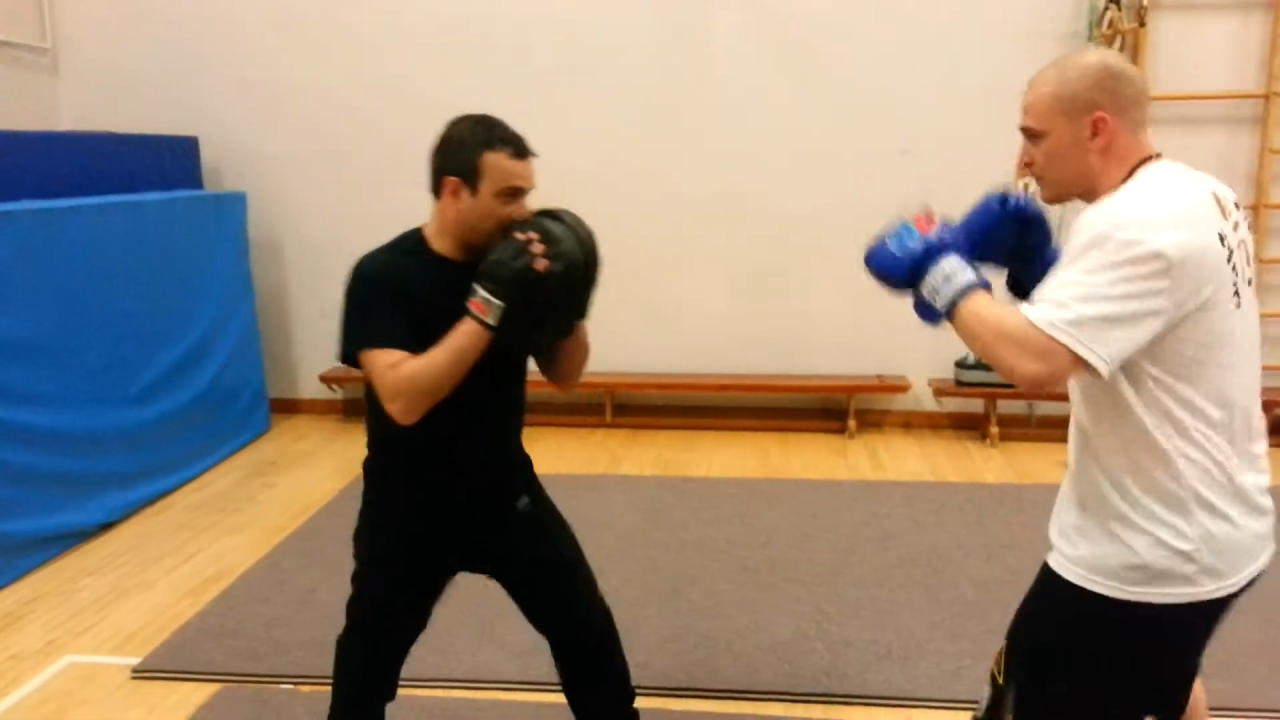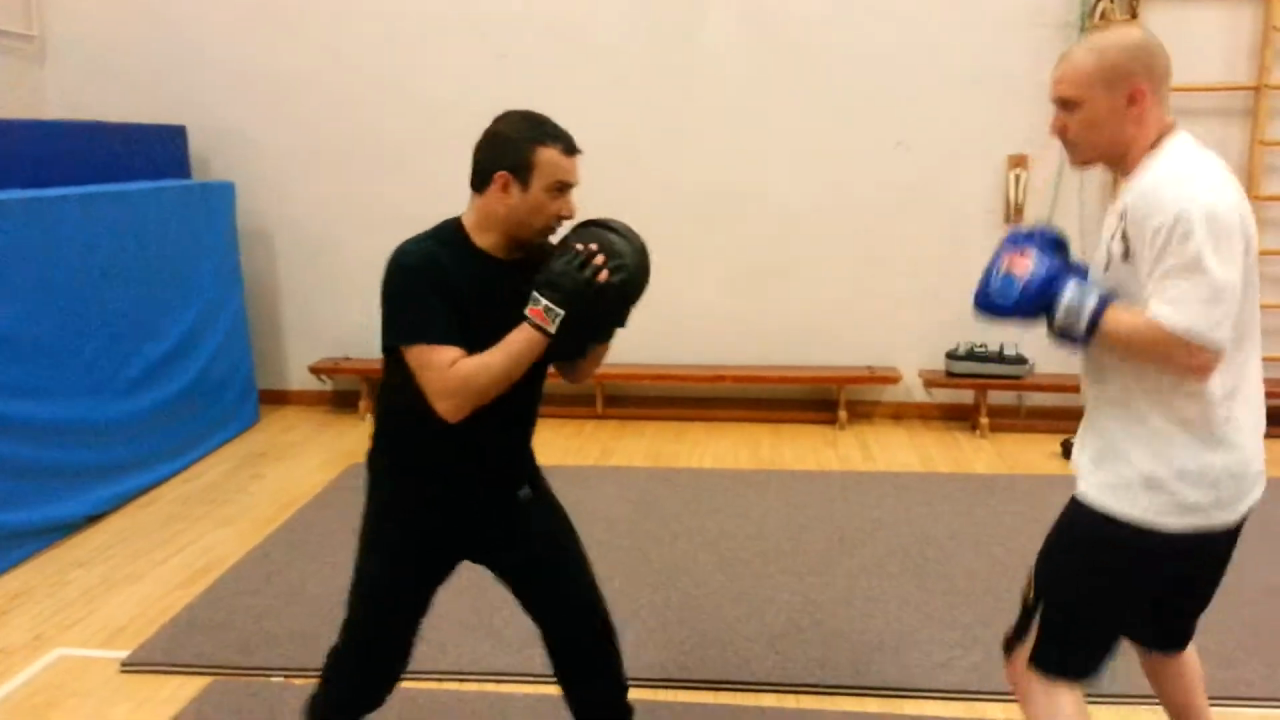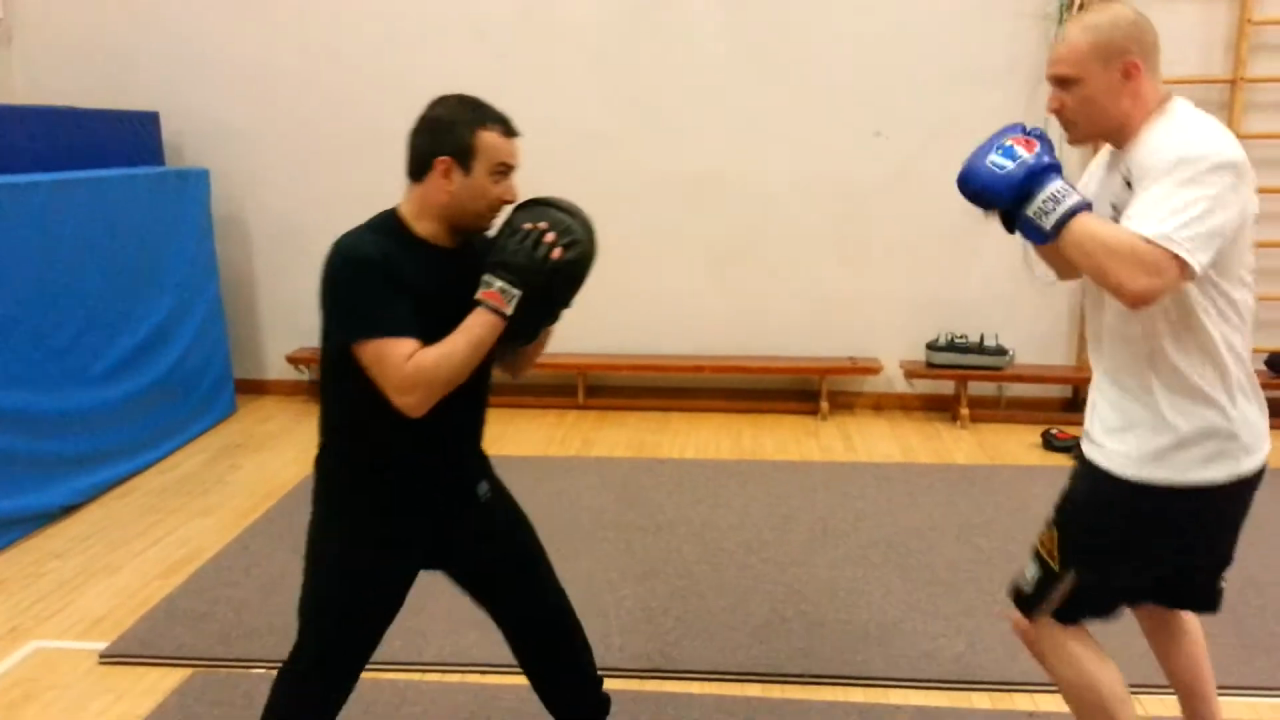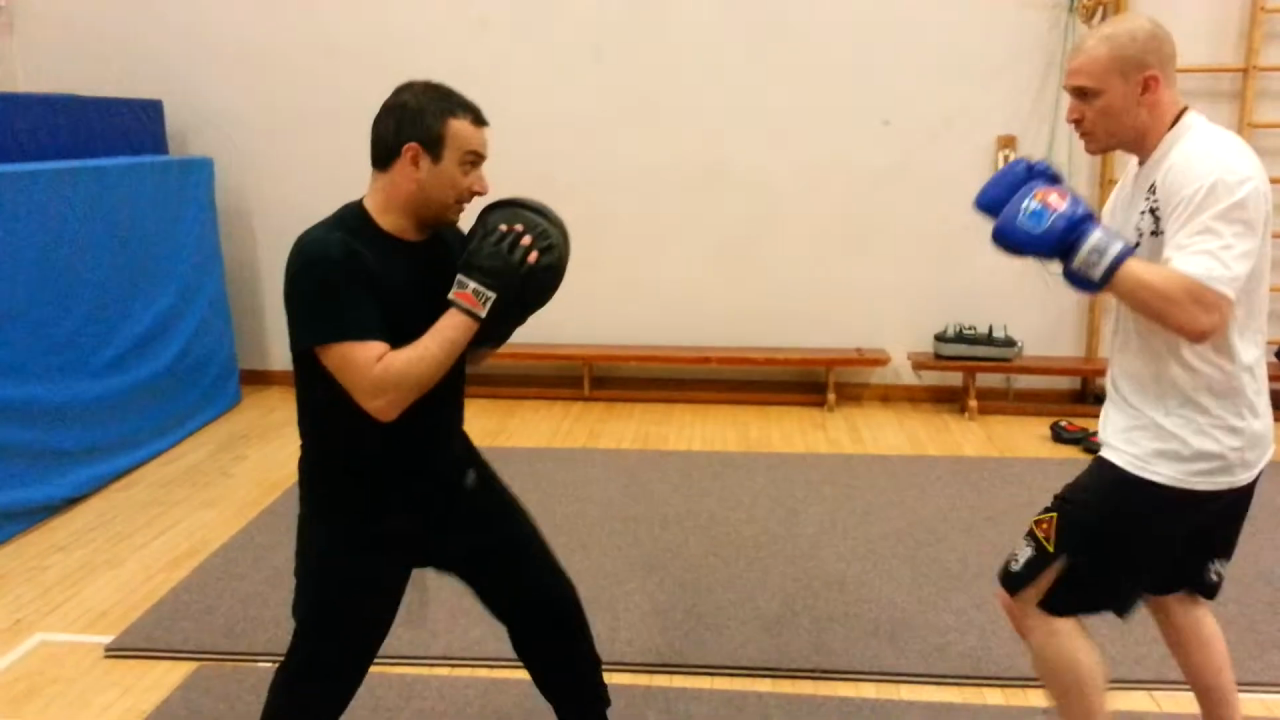
dt=0.2s
person 1, frame 1
left shoulder: (1135, 225)
right shoulder: (1201, 197)
left elbow: (1034, 361)
left wrist: (943, 270)
right wrist: (1035, 263)
left hip: (1142, 552)
person 1, frame 2
left shoulder: (1182, 194)
right shoulder: (1158, 183)
left elbow: (1190, 348)
left wrist: (1061, 297)
right wrist: (1067, 280)
left hip: (1157, 491)
right hip: (1199, 479)
right knee: (1157, 630)
person 1, frame 3
left shoulder: (1198, 153)
right shoulder: (1122, 155)
left elbow: (1137, 277)
right elbow: (1083, 259)
left wrist: (1043, 192)
right wrist: (1027, 197)
left hip: (1172, 454)
right hip: (1175, 441)
left knee: (1042, 617)
right knee: (1159, 598)
person 1, frame 4
left shoulder: (1216, 171)
right shoulder: (1148, 164)
left elbow: (1196, 311)
right elbow: (1110, 275)
left wrist: (1082, 240)
right wrist: (1047, 214)
left hip: (1183, 454)
right hip: (1190, 443)
left knee: (1031, 597)
right knee: (1171, 592)
person 2, frame 1
left shoulder: (511, 261)
right shoulder: (383, 276)
left elbow: (564, 373)
right elbow: (403, 400)
right wrist: (485, 306)
left hip: (507, 492)
right hip: (410, 505)
left knee: (587, 634)
right knee: (370, 653)
person 2, frame 2
left shoulder: (540, 259)
right shoulder: (421, 266)
left elbow: (575, 369)
right elbow: (451, 395)
right wrist: (544, 311)
left hip: (509, 482)
right hip: (416, 494)
left knee: (583, 626)
right knee: (371, 648)
person 2, frame 3
left shoulder: (480, 249)
right shoulder: (365, 259)
left elbow: (514, 359)
right elbow: (413, 389)
right wrist: (499, 295)
left hip: (462, 484)
right hip: (367, 502)
left knee: (548, 623)
right knee: (324, 664)
person 2, frame 4
left shoulder: (444, 240)
right shoulder: (328, 257)
right elbow: (382, 392)
left wrist: (511, 290)
right wrist: (474, 294)
left hip: (451, 477)
right hip: (355, 503)
left knee: (549, 607)
